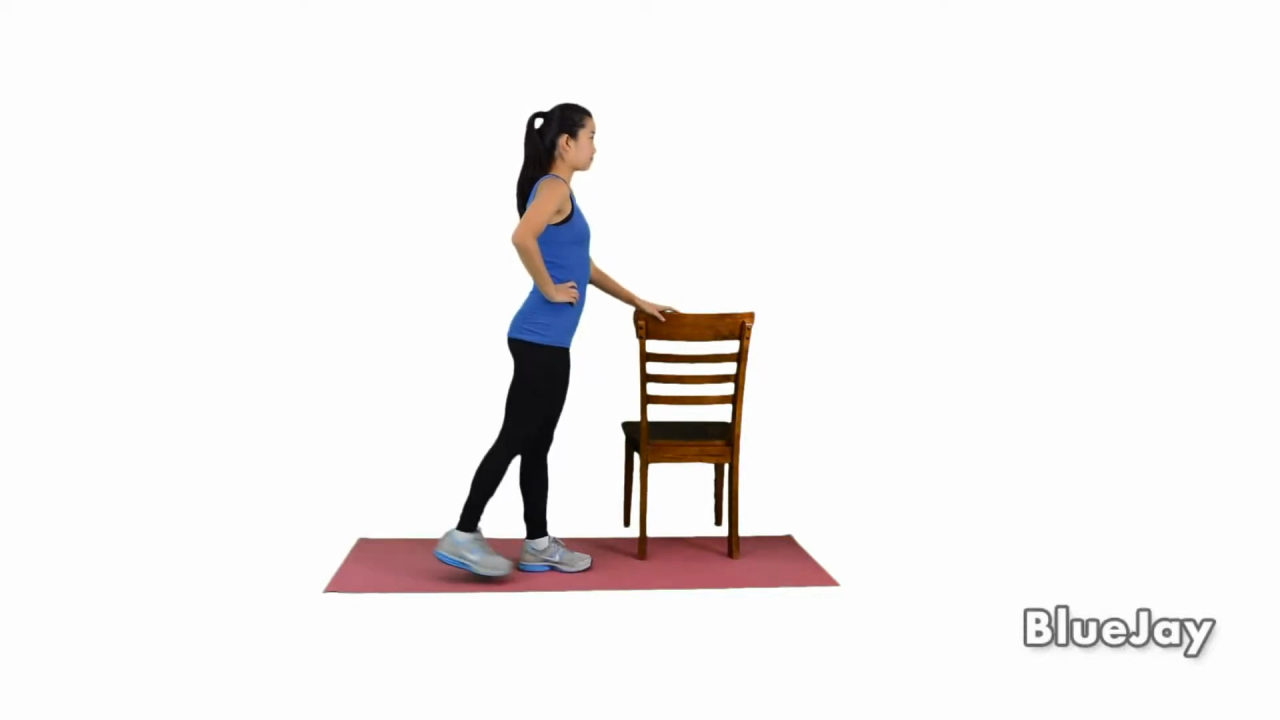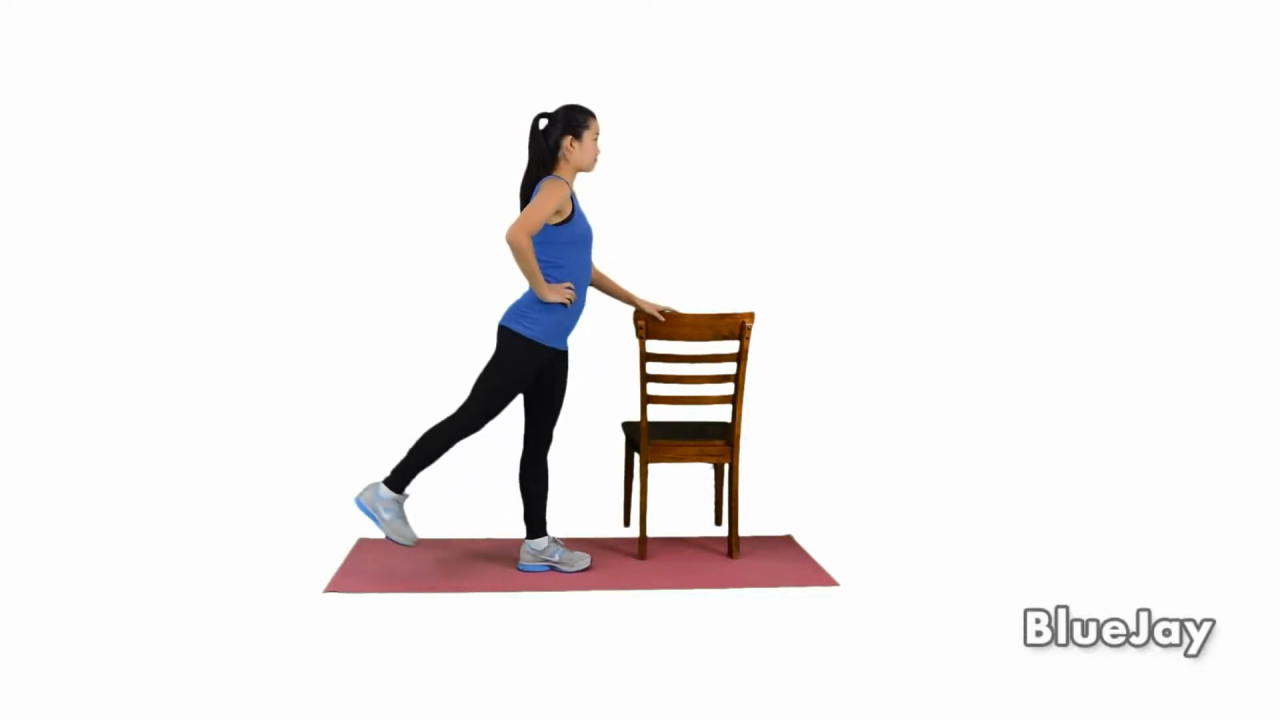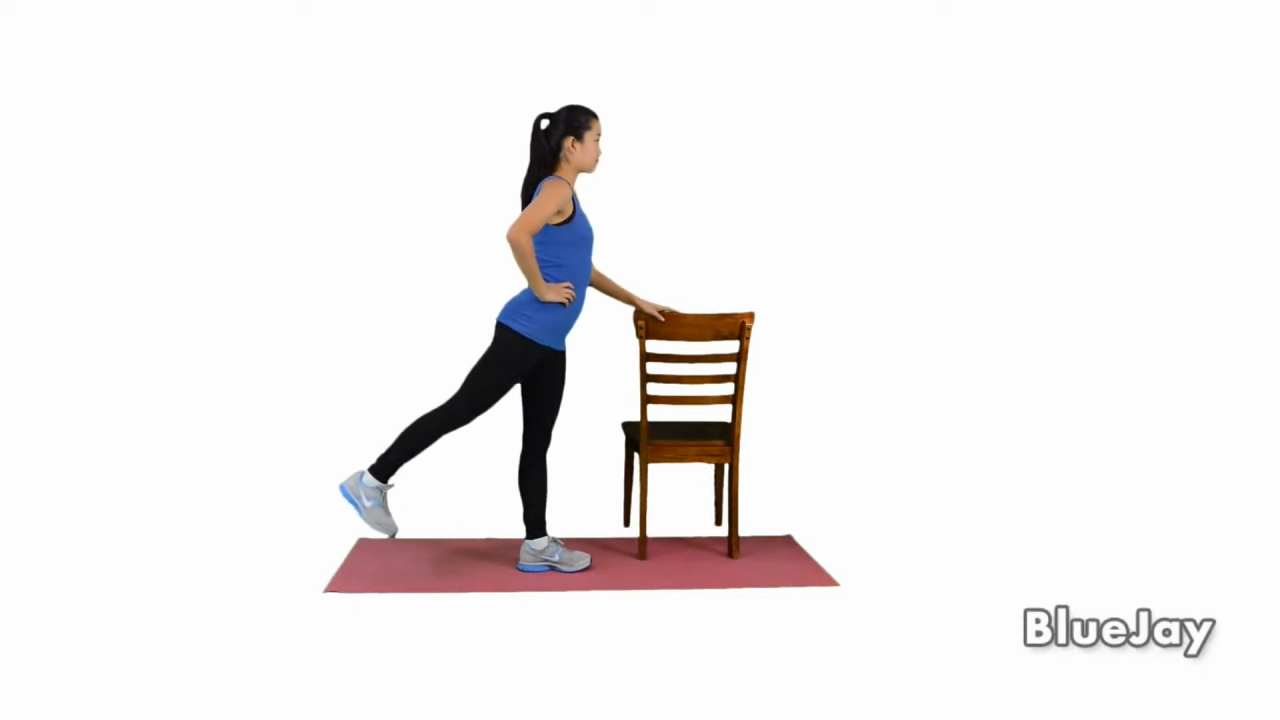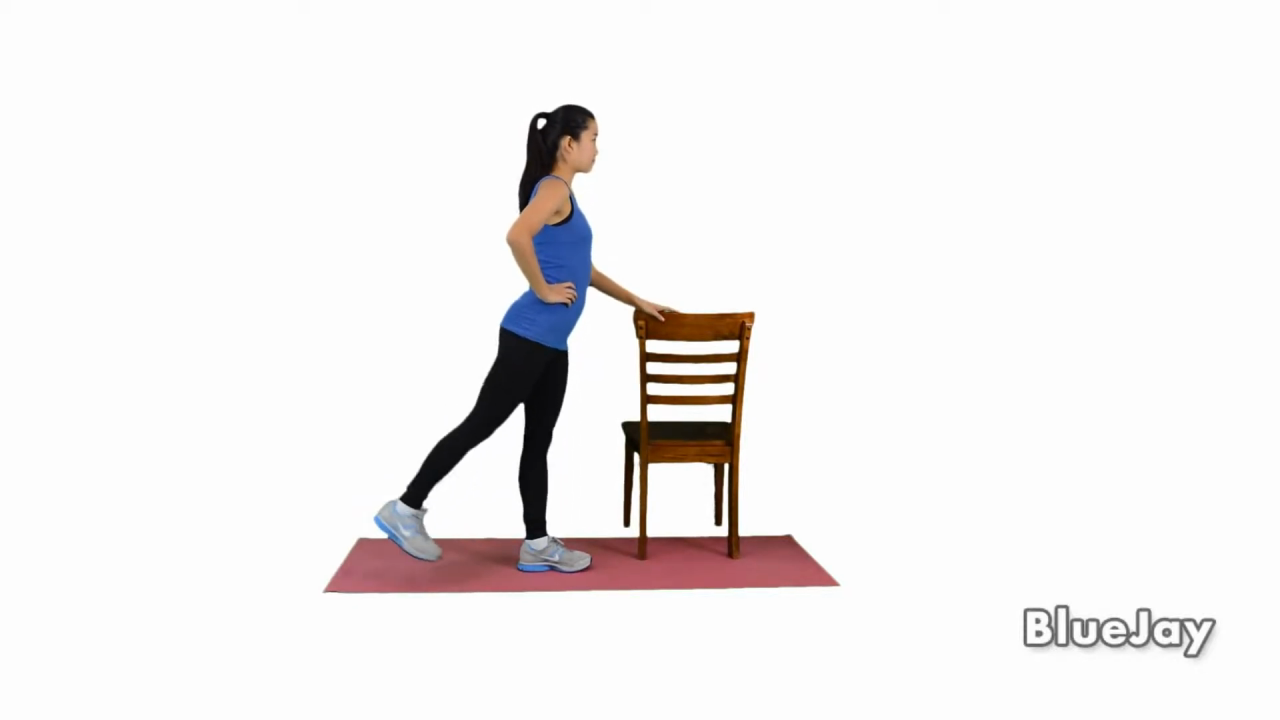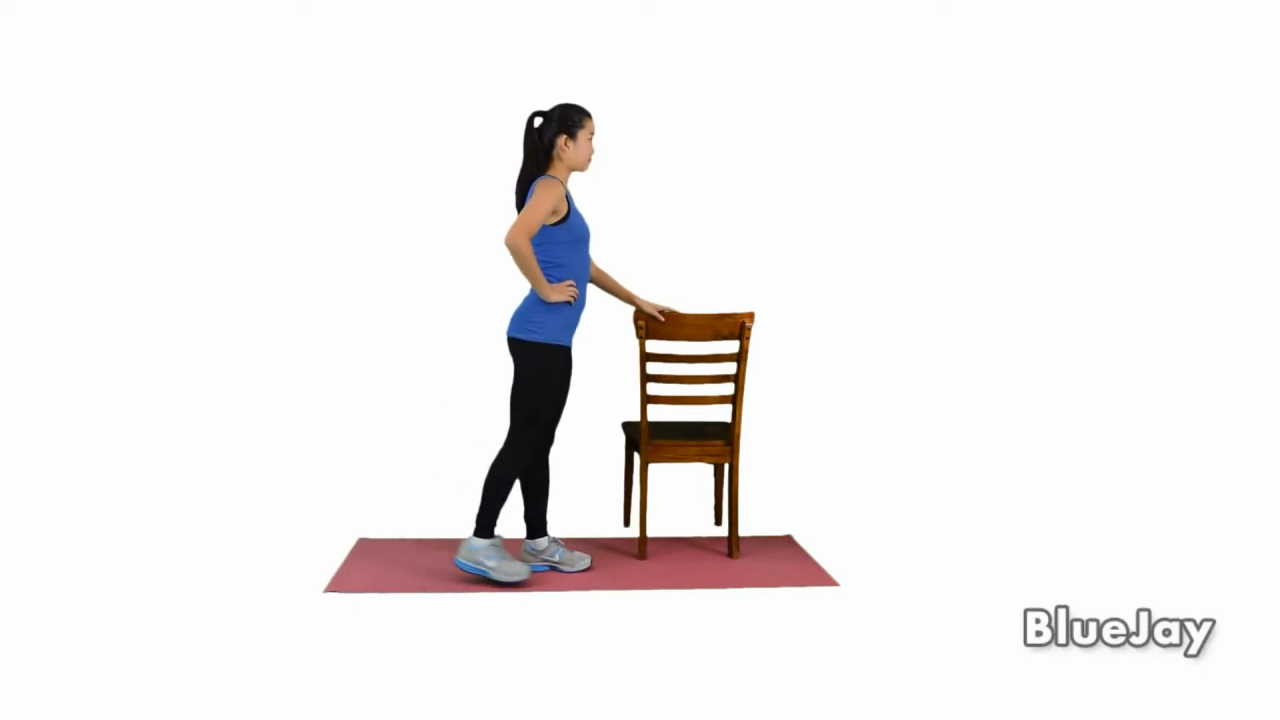
dt=0.4s
person 1, frame 1
left shoulder: (559, 190)
right shoulder: (553, 187)
left elbow: (584, 266)
right elbow: (522, 237)
left wrist: (638, 302)
right wrist: (549, 288)
left hip: (553, 341)
right hip: (539, 338)
left knee: (537, 443)
right knee: (515, 437)
left ankle: (538, 544)
right ankle: (461, 535)
person 1, frame 2
left shoulder: (565, 193)
right shoulder: (554, 188)
left elbow: (583, 269)
right elbow: (517, 235)
left wrist: (636, 301)
right wrist: (541, 289)
left hip: (551, 342)
right hip: (529, 334)
left knee: (539, 443)
right knee: (470, 418)
left ankle: (537, 545)
right ankle: (387, 492)
person 1, frame 3
left shoulder: (566, 194)
right shoulder: (556, 188)
left elbow: (581, 269)
right elbow: (517, 235)
left wrist: (636, 301)
right wrist: (540, 288)
left hip: (549, 342)
right hip: (526, 332)
left knee: (538, 442)
right knee: (459, 411)
left ankle: (537, 545)
right ankle: (372, 481)
person 1, frame 4
left shoulder: (563, 193)
right shoulder: (553, 188)
left elbow: (583, 268)
right elbow: (517, 237)
left wrist: (637, 302)
right wrist: (542, 290)
left hip: (551, 342)
right hip: (530, 336)
left knee: (538, 443)
right knee: (480, 424)
left ankle: (538, 545)
right ankle: (405, 510)
person 1, frame 5
left shoulder: (560, 191)
right shoulder: (548, 187)
left elbow: (582, 264)
right elbow: (515, 239)
left wrist: (637, 301)
right wrist: (542, 289)
left hip: (552, 338)
right hip: (538, 336)
left knee: (538, 442)
right knee: (523, 440)
left ankle: (537, 543)
right ankle: (479, 544)
